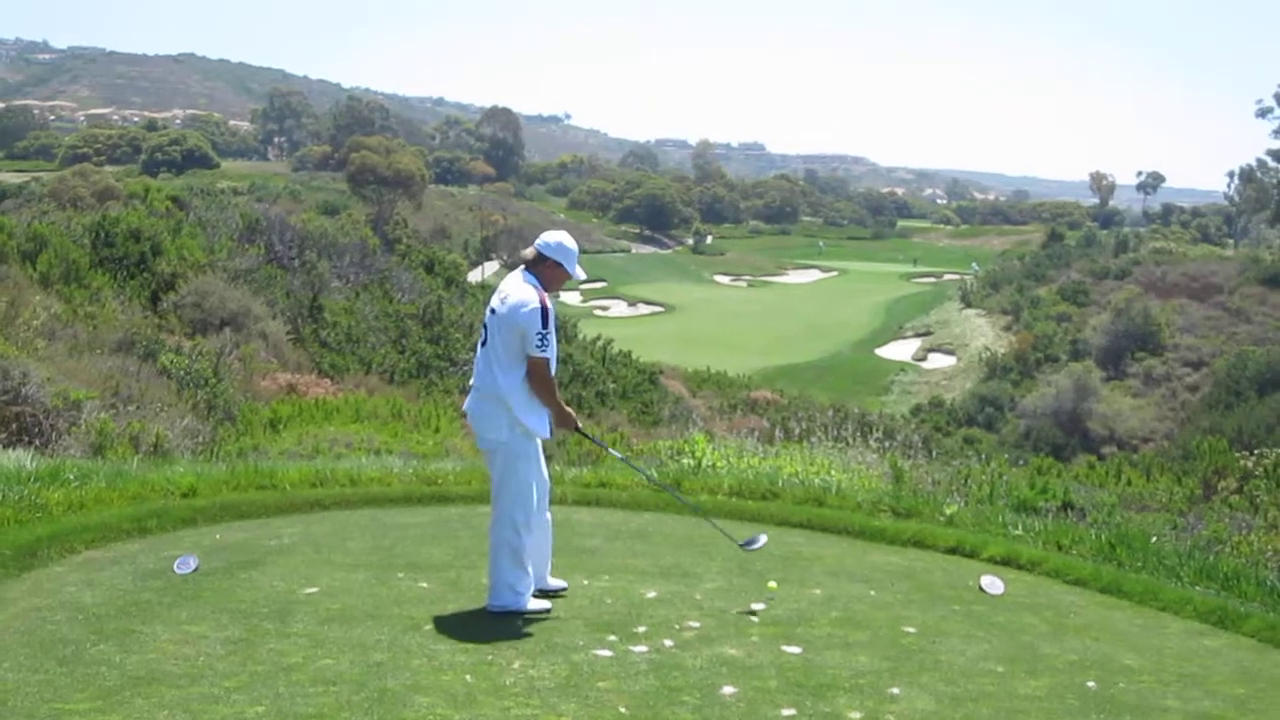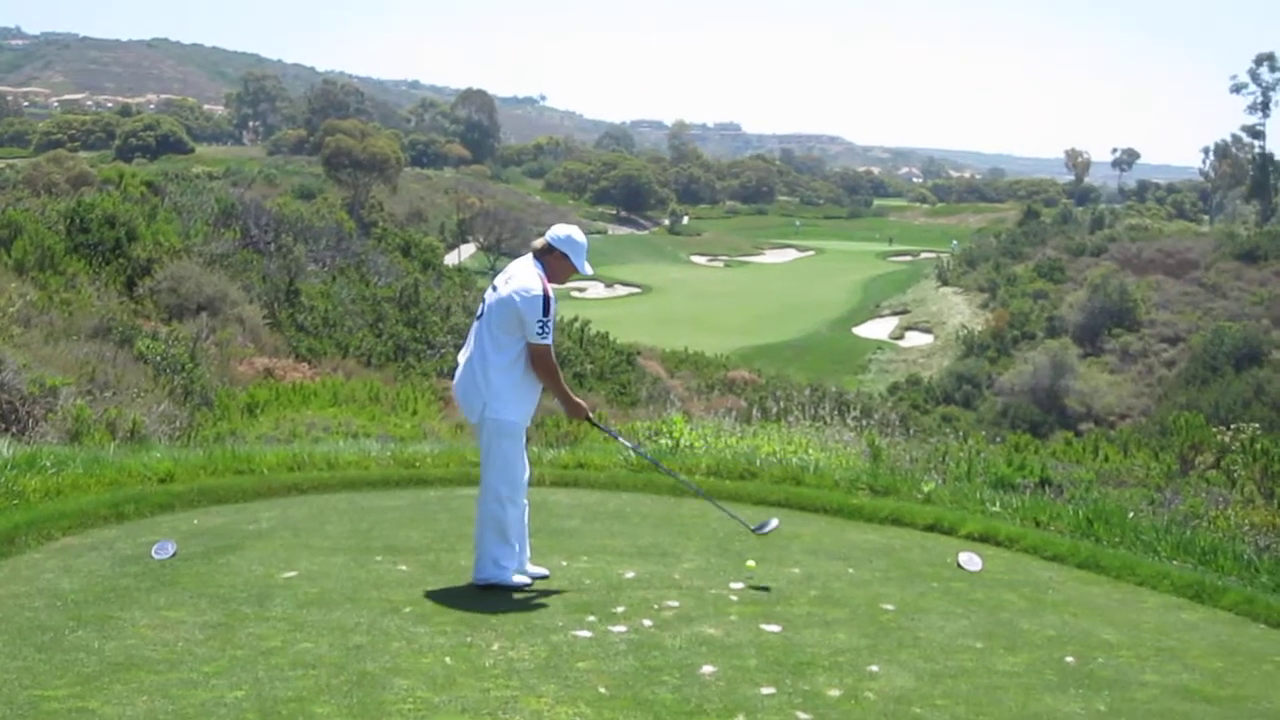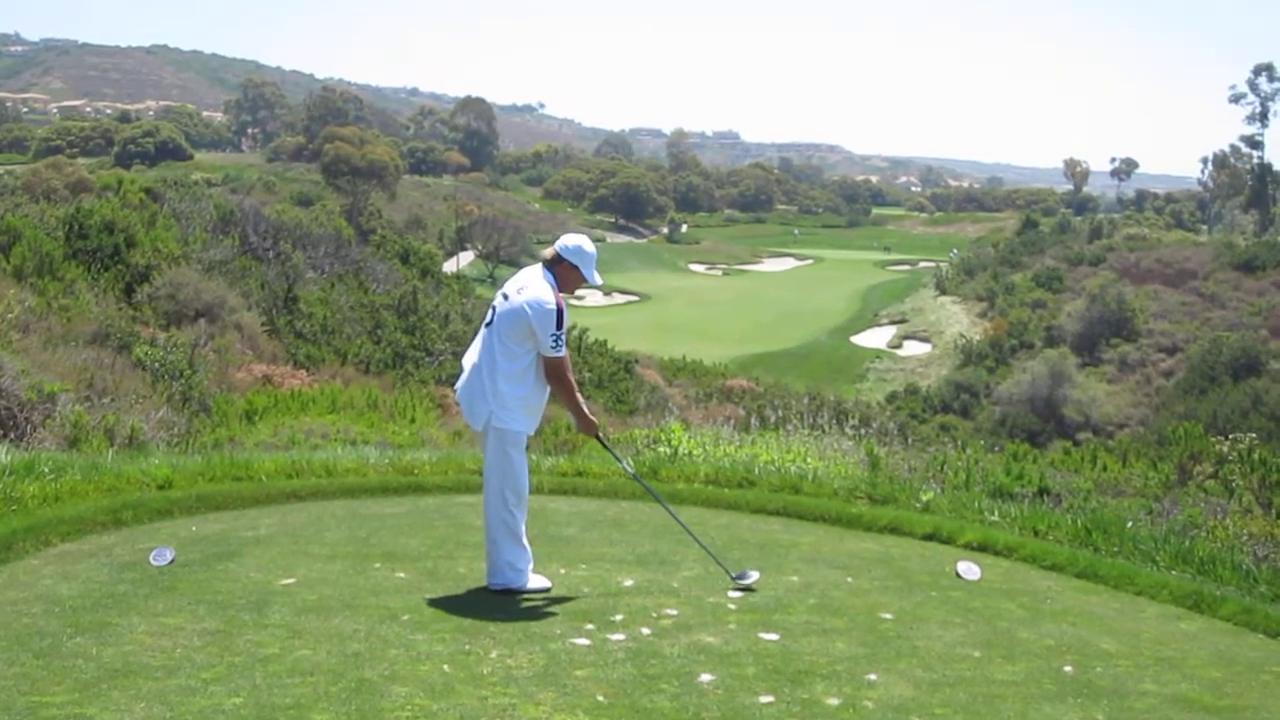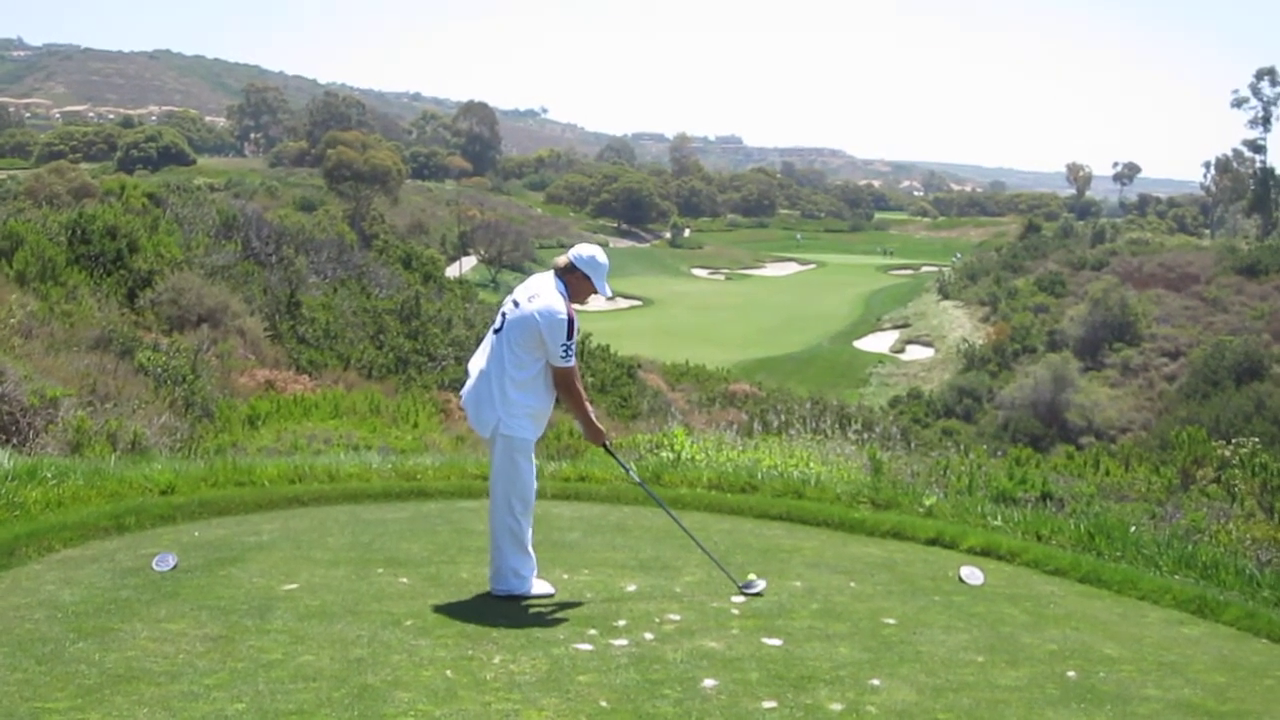
dt=0.7s
person 1, frame 1
left shoulder: (513, 283)
right shoulder: (536, 304)
right elbow: (539, 375)
left wrist: (549, 410)
right wrist: (560, 412)
left hip: (505, 409)
right hip: (509, 417)
left knee: (534, 494)
right knee: (514, 505)
left ankle: (534, 575)
right ankle: (508, 594)
person 1, frame 2
left shoulder: (521, 269)
right shoulder: (536, 291)
right elbow: (541, 361)
left wrist: (560, 394)
right wrist: (568, 401)
left hip: (496, 390)
right hip: (496, 396)
left knee: (513, 480)
right knee: (503, 483)
left ankle: (513, 560)
right ankle: (494, 568)
person 1, frame 3
left shoulder: (529, 277)
right shoulder: (547, 303)
left elbow: (557, 357)
right elbow: (555, 373)
left wrist: (577, 398)
right wrist: (580, 415)
left hip: (493, 393)
right hip: (501, 402)
left knee: (507, 489)
right knee: (508, 491)
left ankle: (510, 567)
right ankle: (510, 574)
person 1, frame 4
left shoulder: (539, 283)
right shoulder: (558, 313)
left elbow: (566, 366)
right elbow: (564, 382)
left wrist: (585, 405)
right wrist: (589, 424)
left hip: (500, 398)
right hip: (508, 408)
left knee: (516, 492)
right knee: (514, 496)
left ankle: (514, 571)
right ankle: (513, 580)
